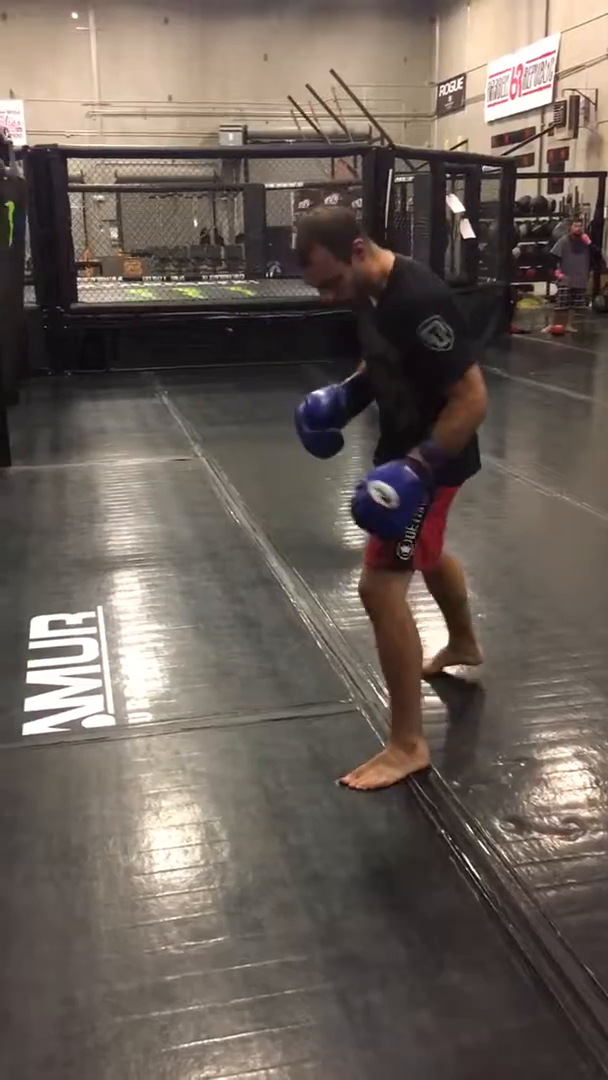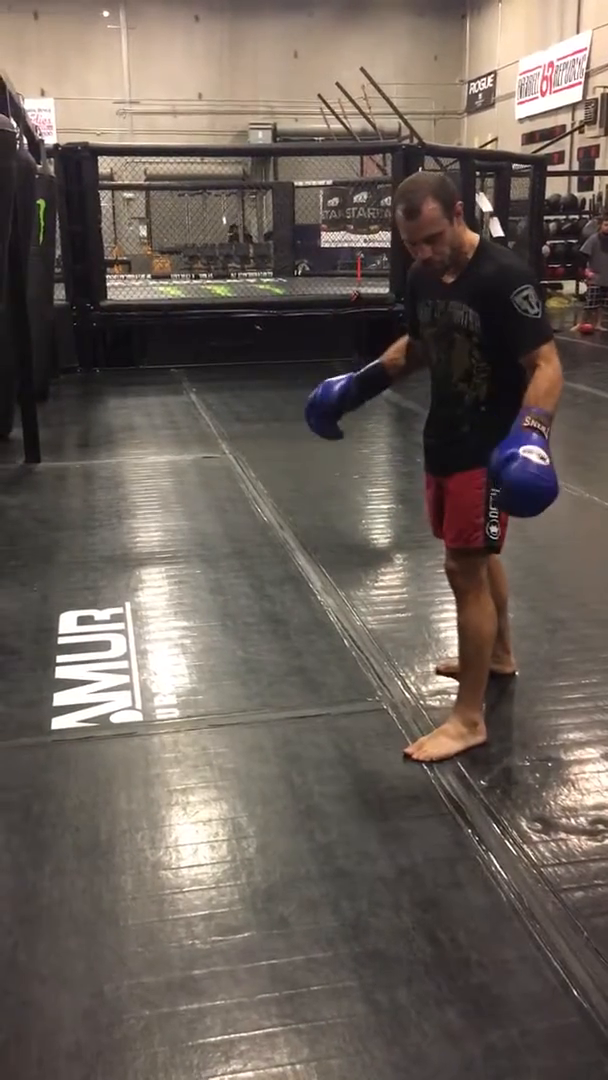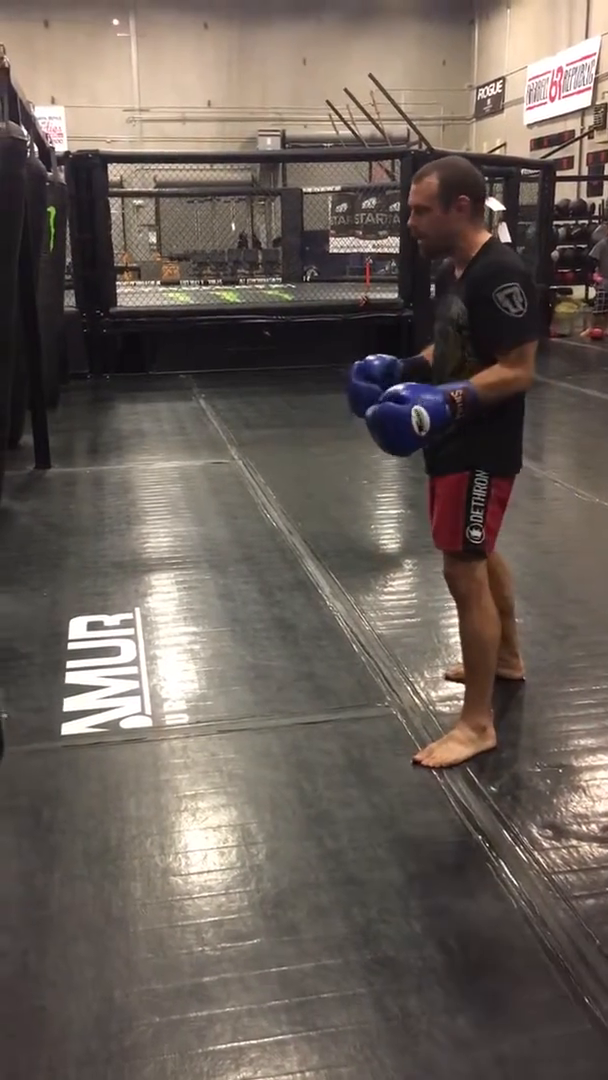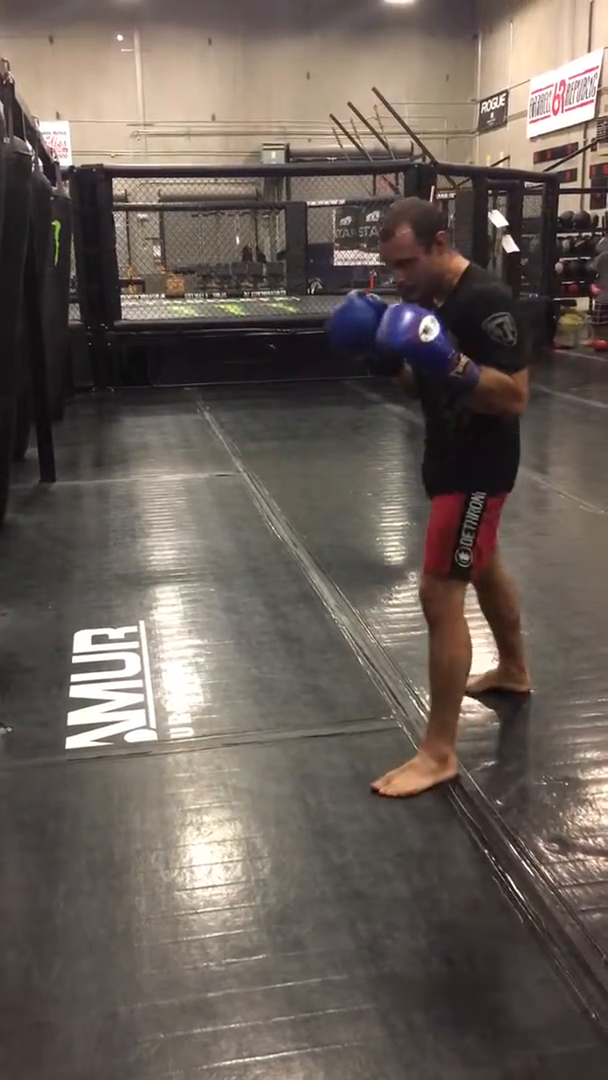
dt=1s
person 1, frame 1
left shoulder: (419, 302)
right shoulder: (373, 291)
left elbow: (472, 400)
left wrist: (416, 470)
right wrist: (345, 397)
left hip: (427, 460)
right hip: (406, 447)
left knee: (381, 587)
right knee: (426, 552)
left ankle: (406, 744)
right ankle: (464, 646)
person 1, frame 2
left shoulder: (504, 277)
right shoulder: (421, 275)
left elbow: (546, 365)
left wrist: (531, 431)
right wrist: (360, 384)
left hip: (488, 447)
right hip: (443, 439)
left knee: (464, 567)
right knee: (476, 553)
left ankle: (469, 718)
right ankle: (499, 652)
person 1, frame 3
left shoulder: (502, 274)
right shoulder: (449, 269)
left elbow: (518, 371)
left wrist: (441, 403)
right wrist: (403, 372)
left hip: (483, 450)
right hip: (454, 443)
left knee: (463, 571)
right knee: (480, 554)
left ankle: (477, 723)
right ankle: (506, 656)
person 1, frame 4
left shoulder: (487, 302)
right shoulder: (426, 297)
left elbow: (515, 400)
left wrist: (448, 361)
right wrist: (383, 353)
left hip: (476, 468)
right hip: (452, 459)
left knee: (439, 593)
right knee: (483, 566)
left ankle: (439, 751)
right ankle: (513, 668)
